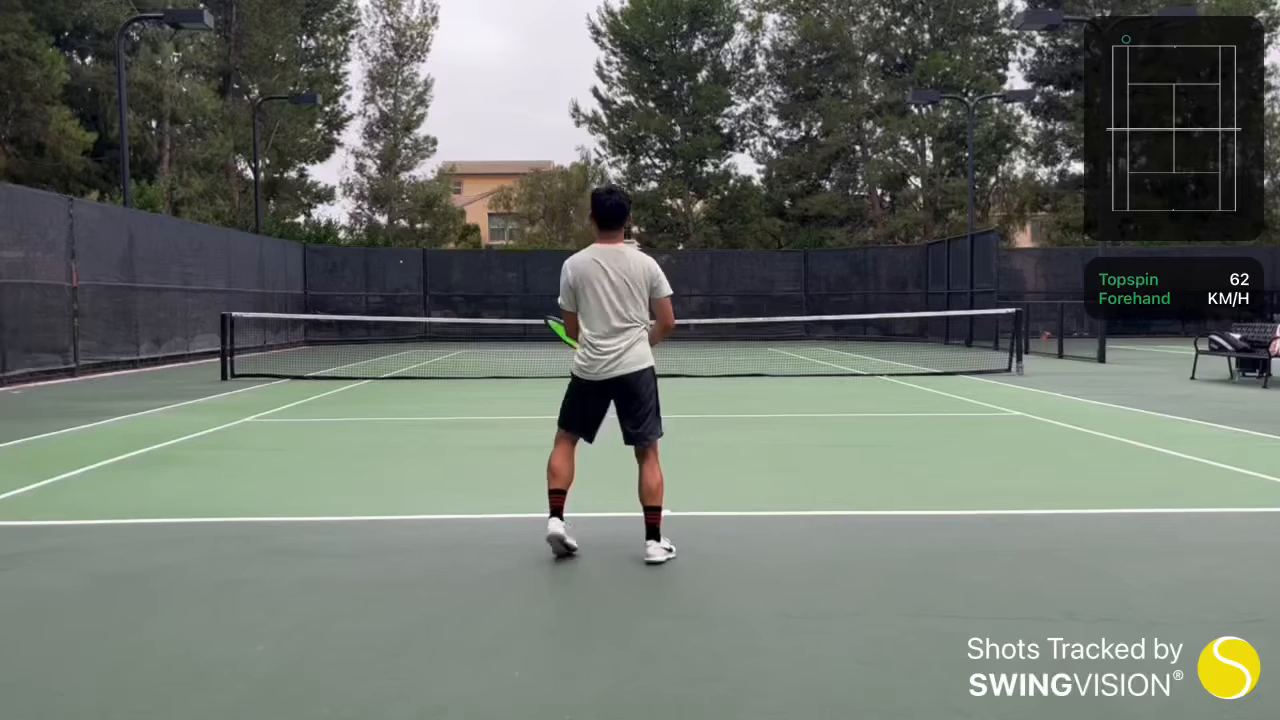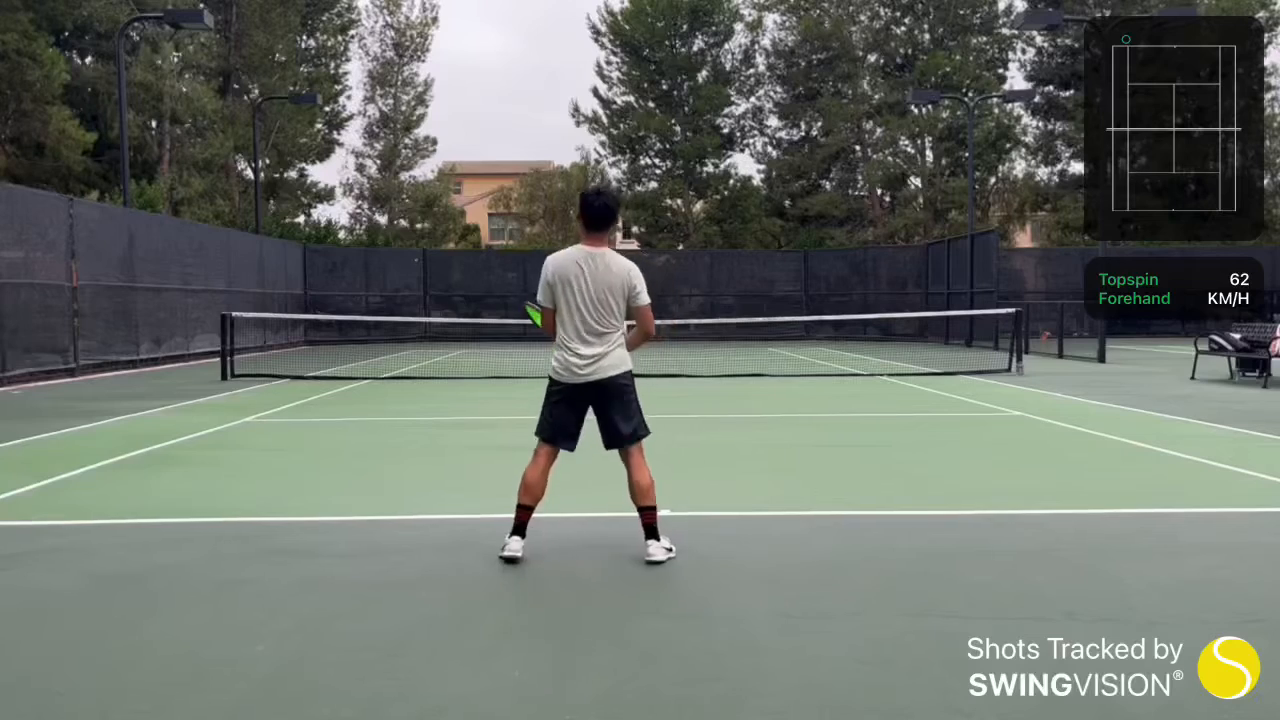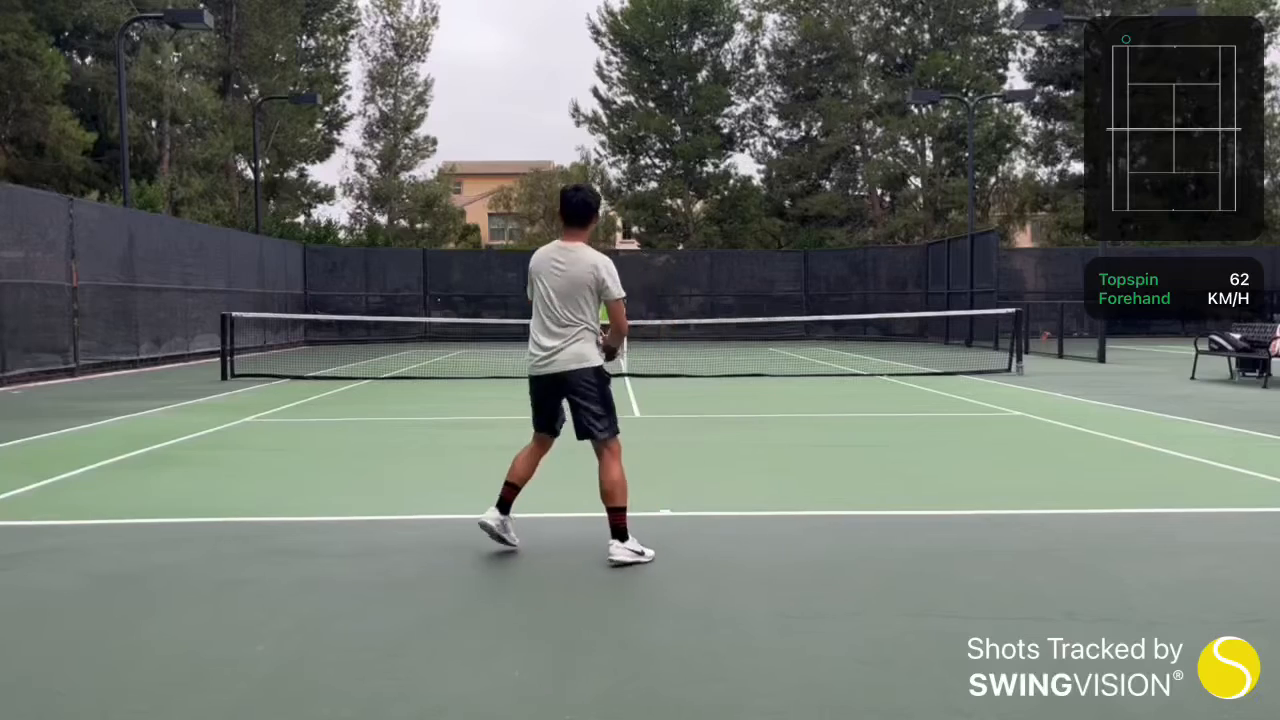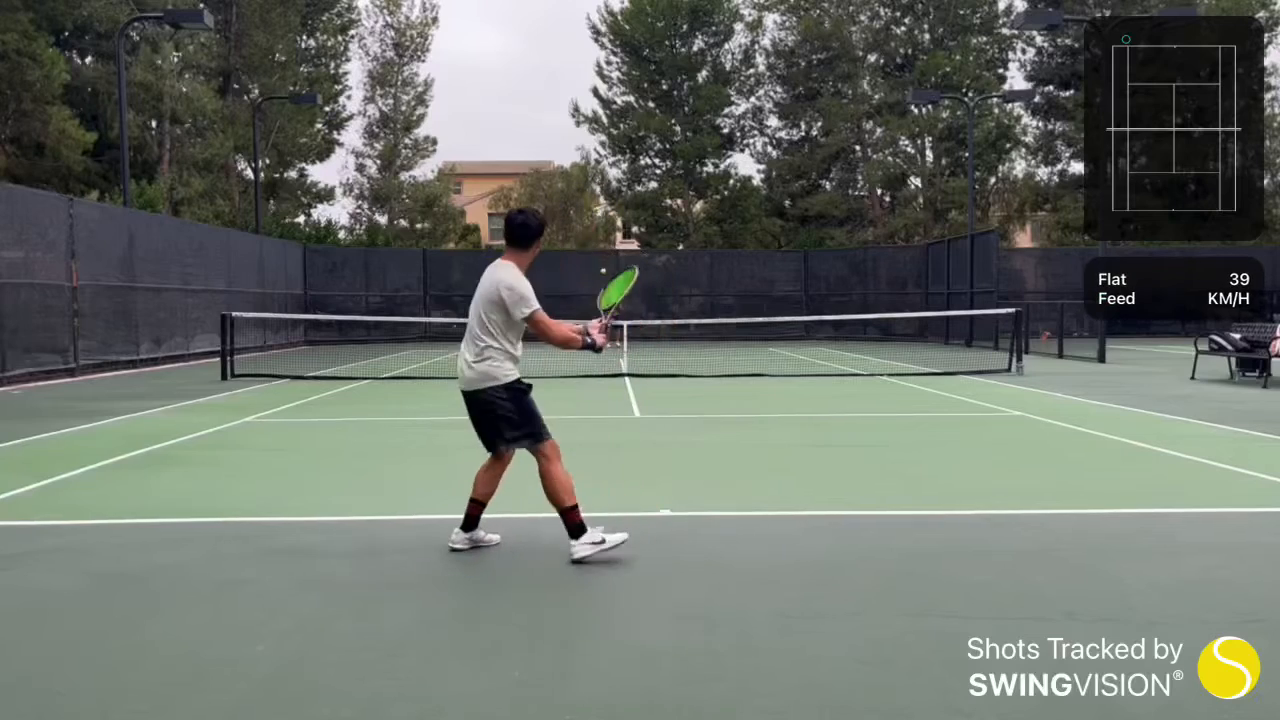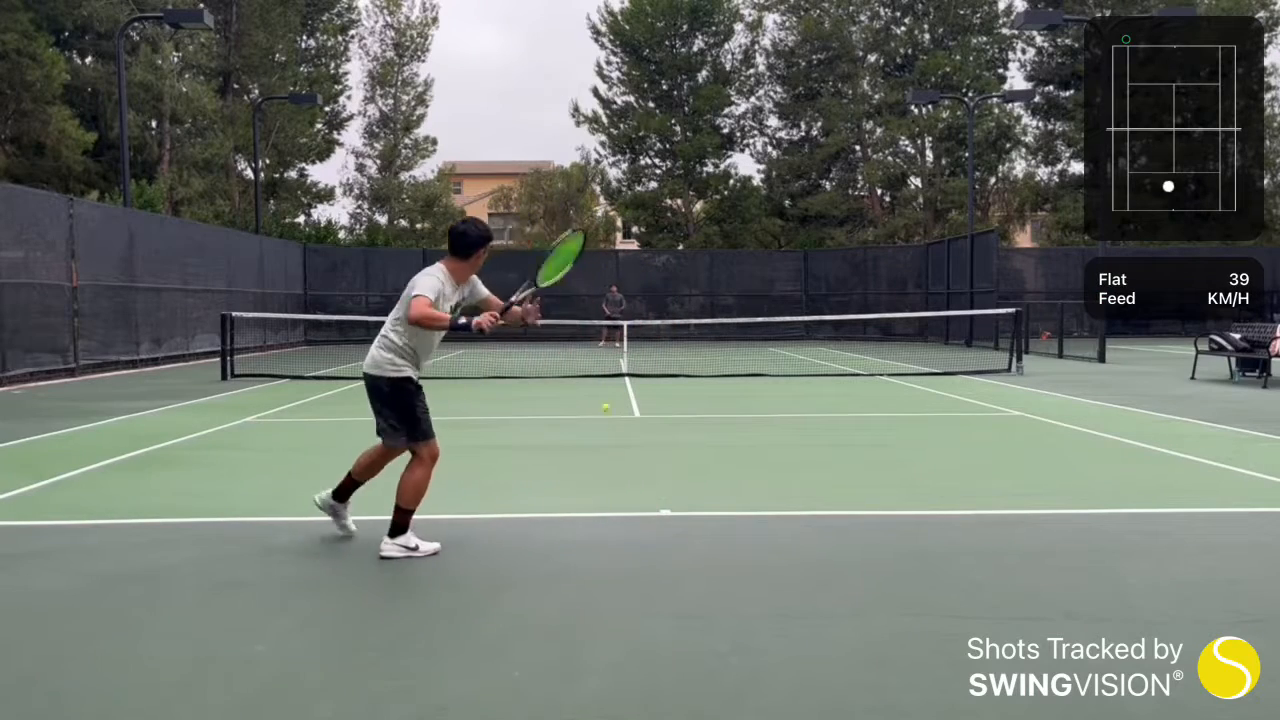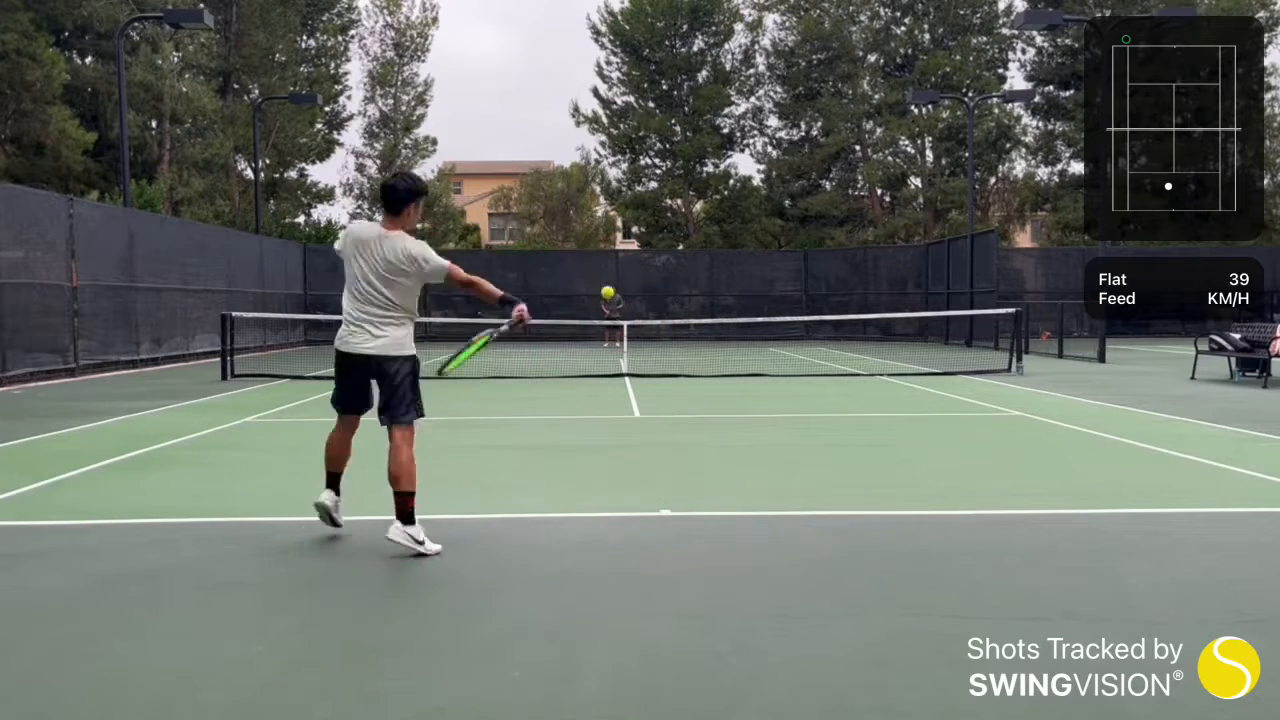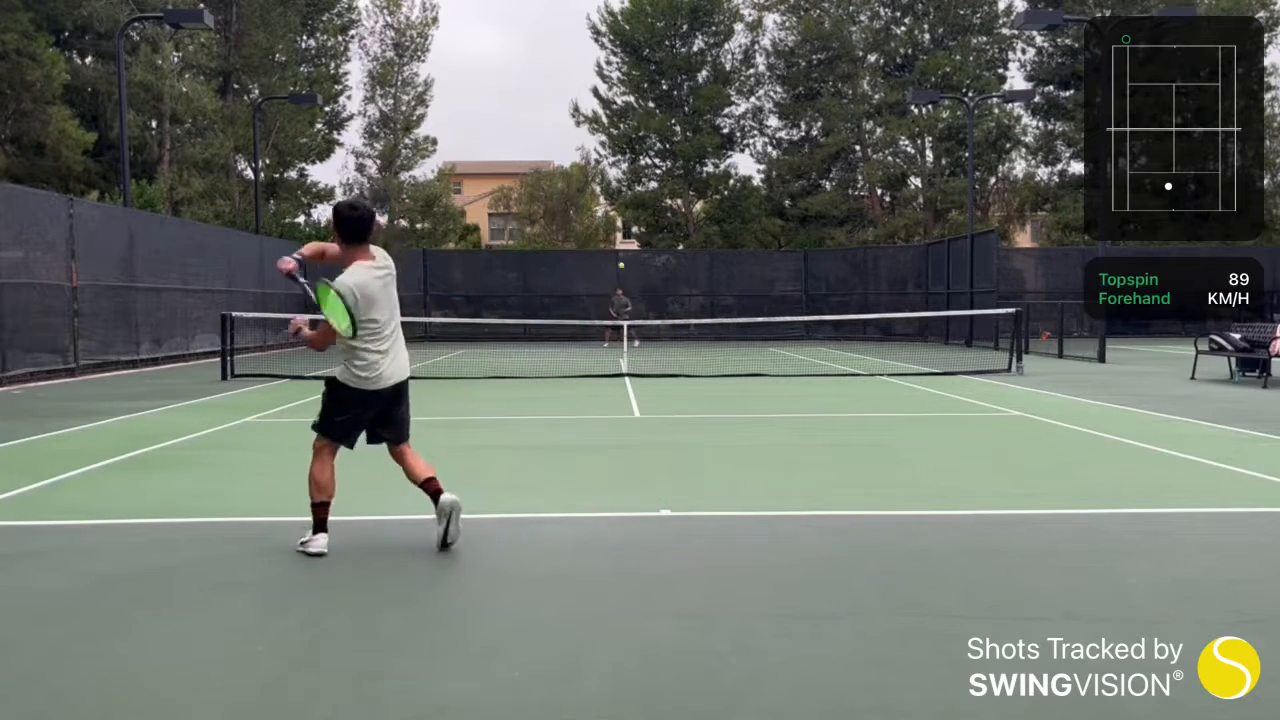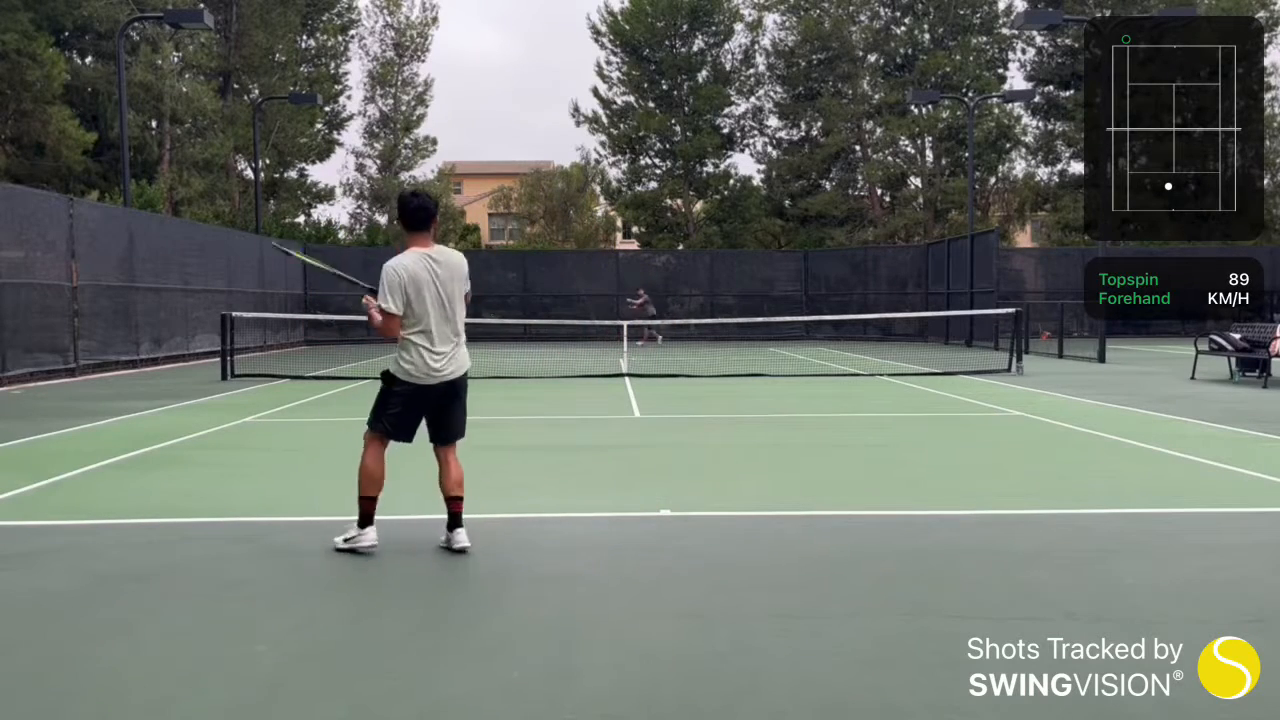
dt=0.4s
person 1, frame 1
left shoulder: (574, 265)
right shoulder: (646, 263)
left elbow: (571, 327)
right elbow: (666, 322)
left hip: (590, 370)
right hip: (637, 368)
left knee: (564, 441)
right knee: (648, 454)
left ankle: (557, 520)
right ankle: (654, 541)
person 1, frame 2
left shoulder: (554, 263)
right shoulder: (627, 269)
left elbow: (549, 326)
right elbow: (646, 329)
left hip: (567, 375)
right hip: (614, 373)
left knee: (543, 455)
right knee: (634, 457)
left ankle: (516, 538)
right ankle: (654, 541)
person 1, frame 3
left shoulder: (537, 259)
right shoulder: (600, 263)
right elbow: (619, 326)
right wrist: (609, 347)
left hip: (541, 366)
right hip: (582, 366)
left knee: (541, 441)
right knee: (609, 450)
left ankle: (500, 513)
right ankle: (620, 541)
person 1, frame 4
left shoulder: (494, 273)
right shoulder: (513, 281)
left elbow: (538, 326)
right elbow: (548, 334)
left wrist: (582, 329)
right wrist: (591, 342)
left hip: (475, 381)
right hip: (497, 381)
left knee: (500, 455)
right knee: (547, 453)
left ankle: (467, 530)
right ankle: (581, 536)
person 1, frame 5
left shoulder: (464, 281)
right shoulder: (432, 280)
left elbow: (496, 308)
right elbow: (416, 315)
left wrist: (518, 314)
right wrist: (467, 323)
left hip: (394, 371)
right hip: (390, 373)
left knee: (394, 445)
right knee: (426, 453)
left ankle: (335, 498)
right ankle: (397, 537)
person 1, frame 6
left shoulder: (354, 232)
right shoulder: (414, 251)
right elbow: (464, 280)
right wrist: (510, 302)
left hip: (349, 347)
right hip: (393, 352)
left knee: (346, 423)
right knee: (401, 436)
left ankle: (330, 494)
right ankle: (405, 524)
person 1, frame 7
left shoulder: (347, 285)
right shoulder: (383, 257)
left elbow: (320, 342)
right elbow: (323, 248)
left wrist: (301, 331)
right wrist: (296, 258)
left hip: (357, 383)
right hip: (396, 377)
left knee: (323, 451)
right knee: (402, 451)
left ankle: (319, 534)
right ankle: (442, 498)
person 1, frame 8
left shoulder: (395, 268)
right shoulder: (458, 261)
left elbow: (391, 331)
left wrist: (373, 314)
left hip: (412, 375)
right hip: (454, 372)
left knee: (374, 444)
right knee: (447, 452)
left ankle: (365, 528)
right ankle: (457, 529)
